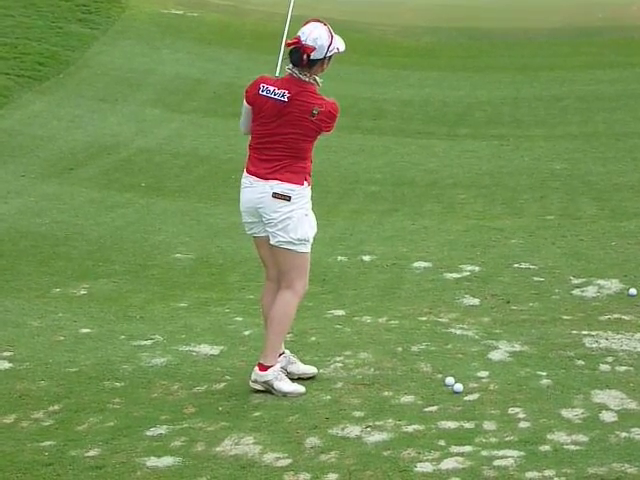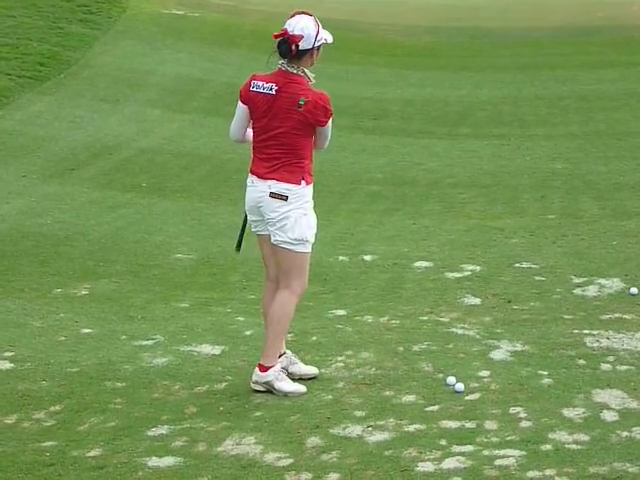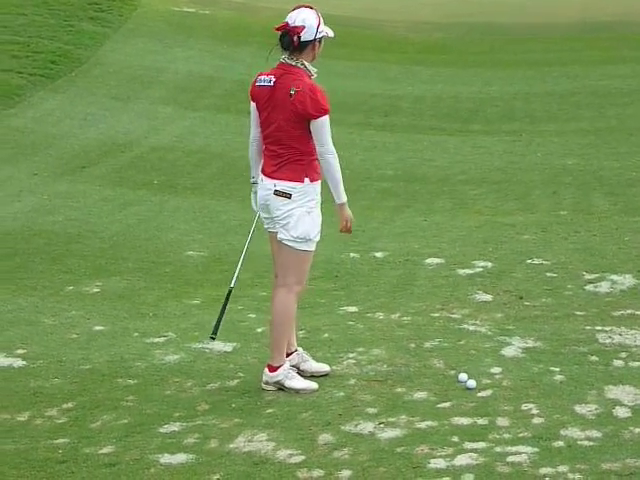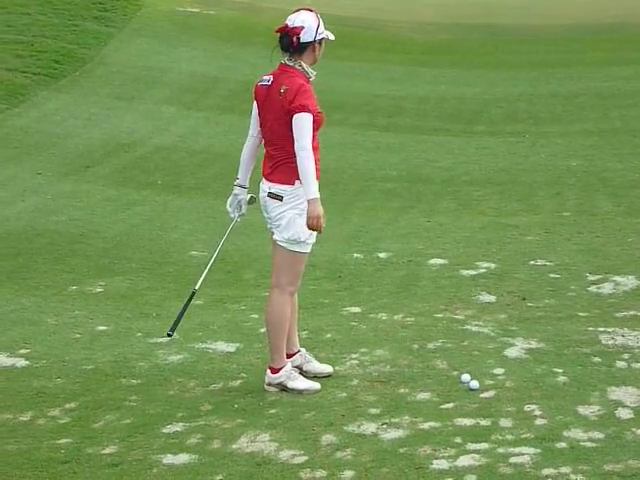
dt=0.4s
person 1, frame 1
left shoulder: (259, 87)
right shoulder: (326, 109)
left hip: (252, 189)
right hip: (287, 198)
left knee: (275, 279)
right knee: (294, 286)
left ankle: (278, 354)
right ankle: (266, 368)
person 1, frame 2
left shoulder: (254, 85)
right shoulder: (317, 101)
left elbow: (236, 134)
left hip: (257, 189)
right hip: (289, 197)
left knee: (275, 279)
right knee: (293, 286)
left ankle: (279, 354)
right ankle: (266, 369)
person 1, frame 3
left shoulder: (261, 82)
right shoulder: (310, 92)
left elbow: (255, 139)
right elbow: (325, 152)
left wrist: (257, 181)
right wrist: (341, 202)
left hip: (270, 187)
right hip: (297, 193)
left knee: (285, 278)
right knee: (290, 284)
left ankle: (291, 352)
right ankle: (276, 369)
person 1, frame 4
left shoulder: (267, 82)
right shoulder: (300, 89)
left elbow: (253, 138)
right elbow: (303, 148)
left wrist: (240, 185)
right wrist: (314, 199)
left hip: (273, 188)
right hip: (292, 194)
left knee: (288, 281)
right knee: (284, 286)
left ankle: (293, 353)
right ankle: (276, 371)
